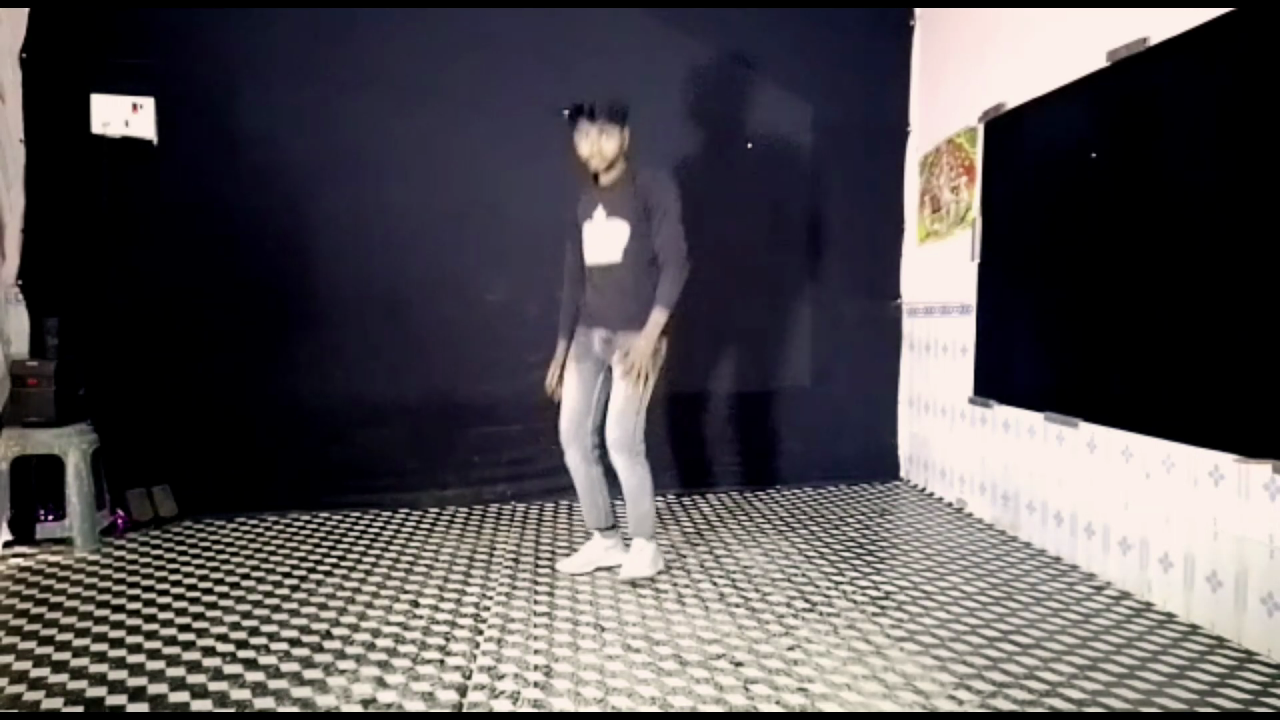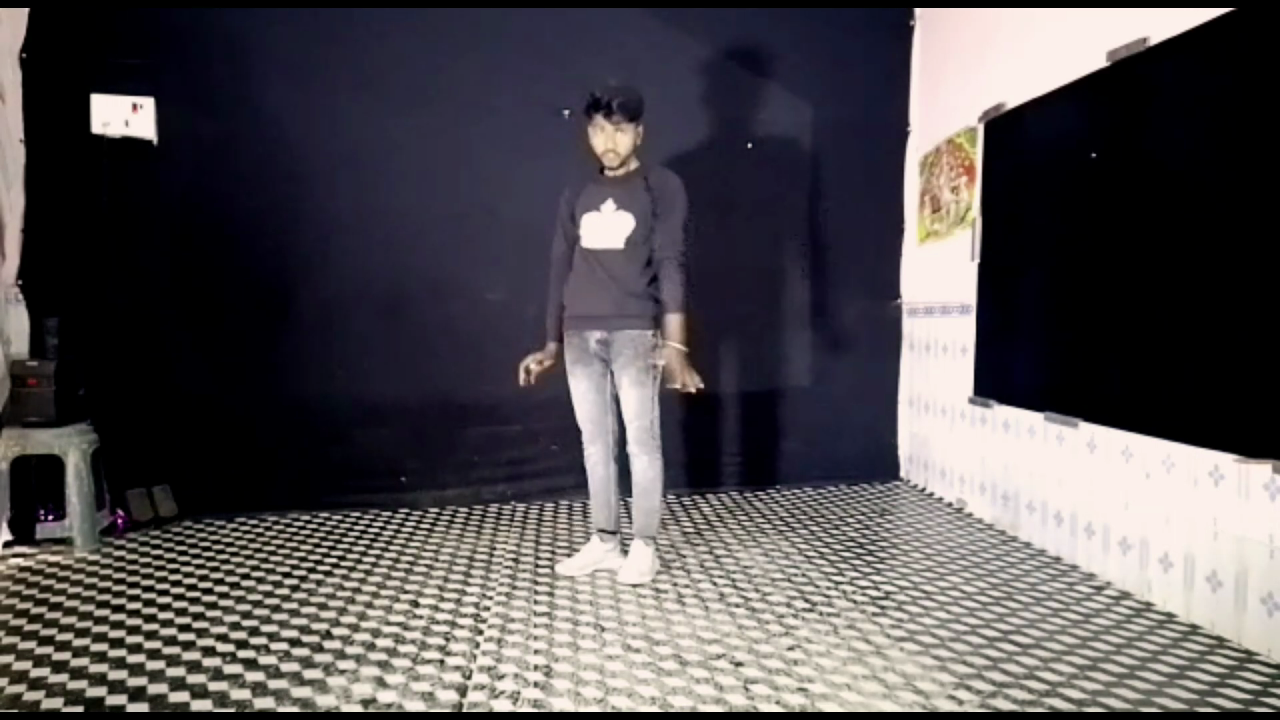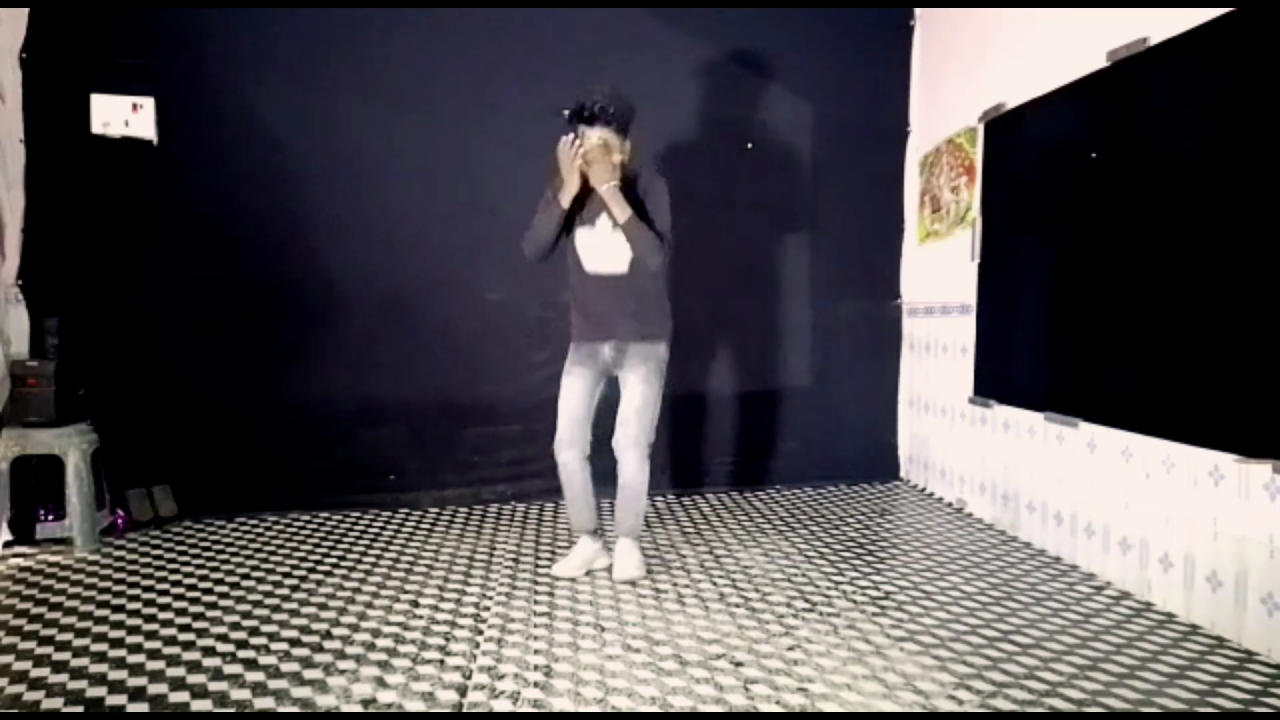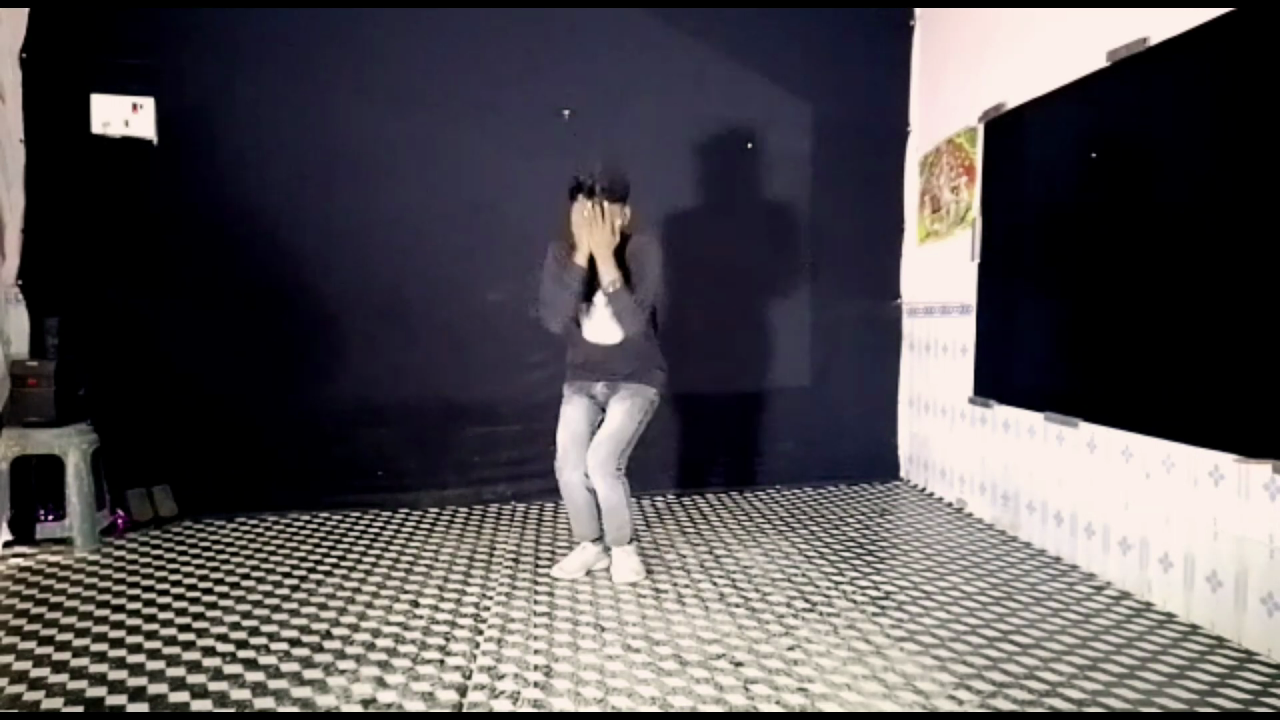
dt=0.3s
person 1, frame 1
left shoulder: (652, 186)
right shoulder: (585, 203)
left elbow: (675, 262)
left wrist: (651, 334)
right wrist: (562, 351)
left hip: (635, 335)
right hip: (590, 336)
left knee: (621, 441)
right knee: (573, 437)
left ankle: (645, 543)
right ankle: (604, 539)
person 1, frame 2
left shoulder: (663, 186)
right shoulder: (577, 196)
left elbow: (672, 264)
right elbow: (560, 266)
left wrist: (674, 340)
right wrist: (550, 343)
left hip: (634, 332)
right hip: (580, 333)
left knee: (642, 440)
right knee: (595, 440)
left ankle: (644, 546)
right ankle: (604, 542)
person 1, frame 3
left shoulder: (648, 186)
right shoulder: (566, 187)
left elbow: (655, 257)
right elbow: (532, 248)
left wrist: (612, 194)
right wrist: (568, 189)
left hip: (643, 340)
right hip: (588, 342)
left knee: (630, 443)
right knee: (568, 444)
left ankle: (627, 542)
right ankle: (588, 541)
person 1, frame 4
left shoulder: (643, 250)
right shoulder: (561, 253)
left elbow: (634, 325)
right elbow: (554, 320)
left wrist: (605, 257)
right wrist: (581, 255)
left hip: (636, 381)
right hip: (581, 380)
left knee: (601, 460)
right knee: (568, 464)
left ankle: (623, 548)
right ankle: (590, 545)
